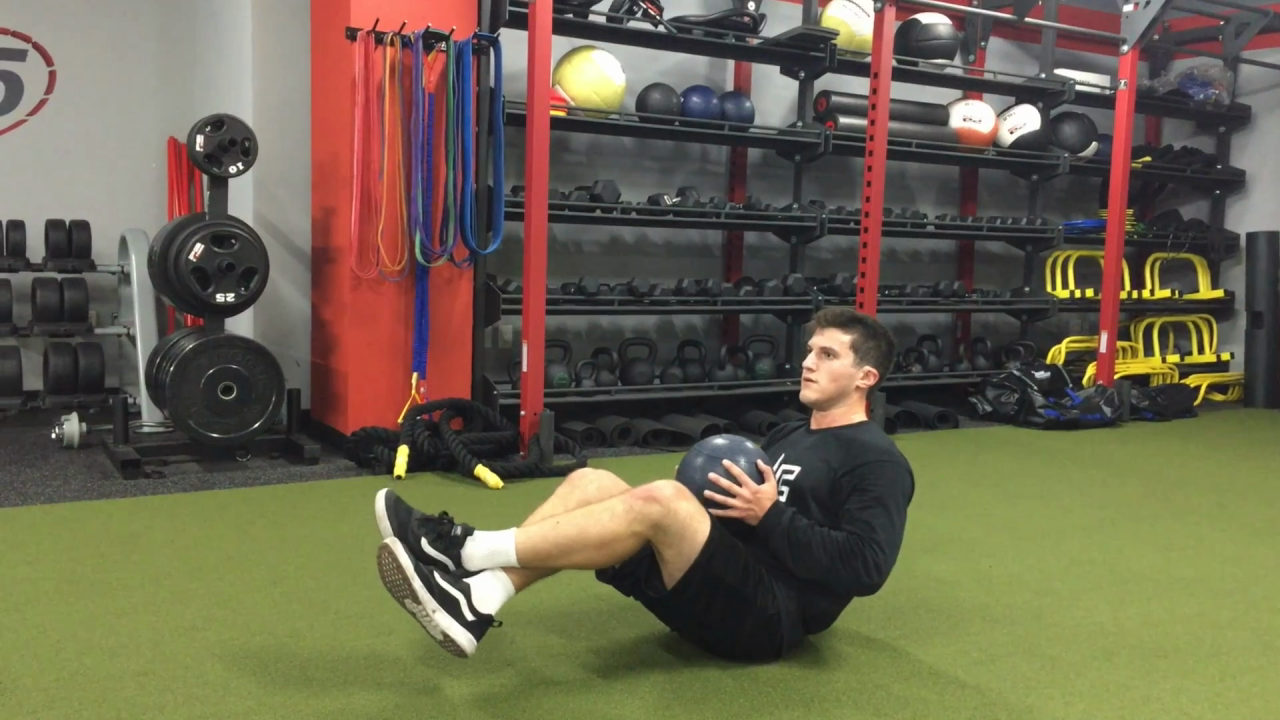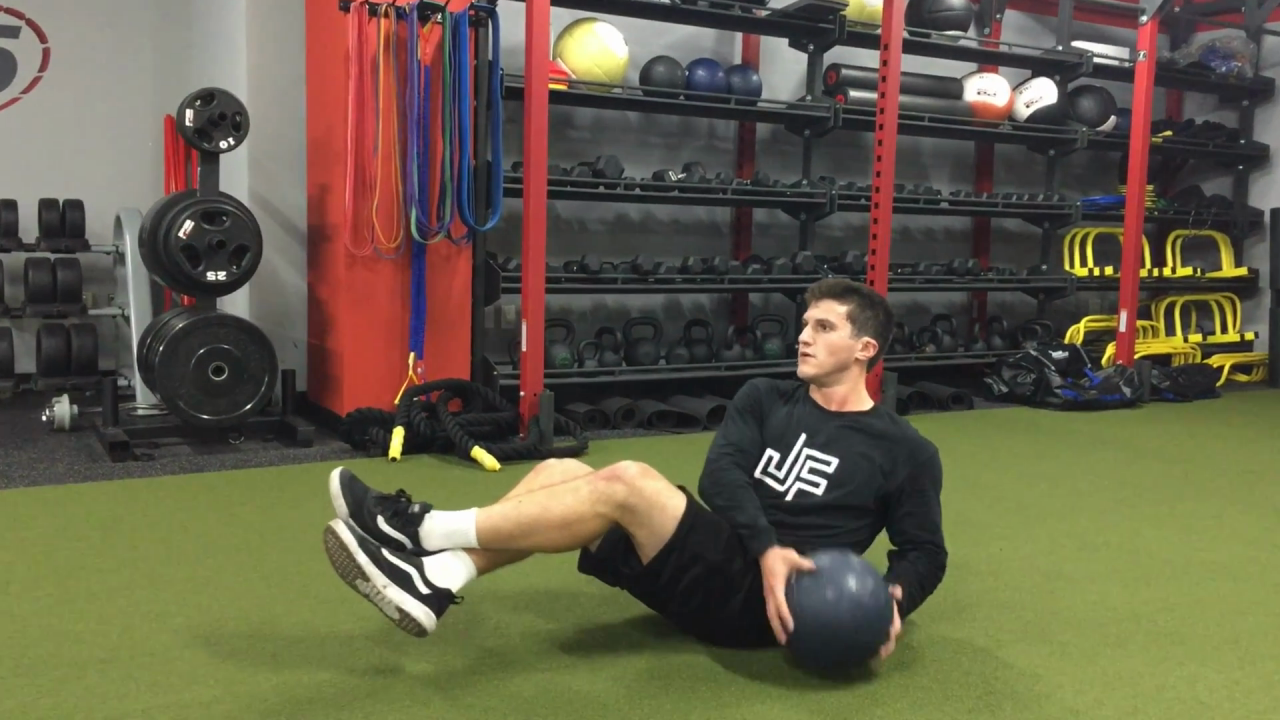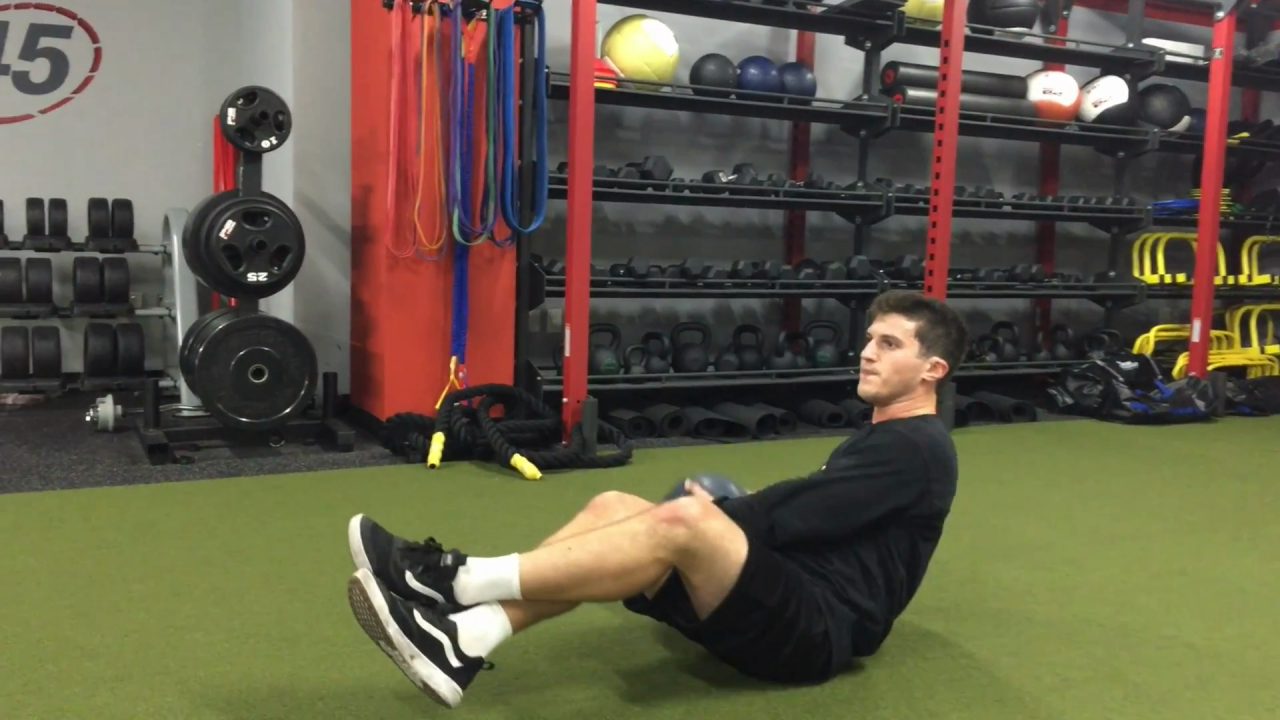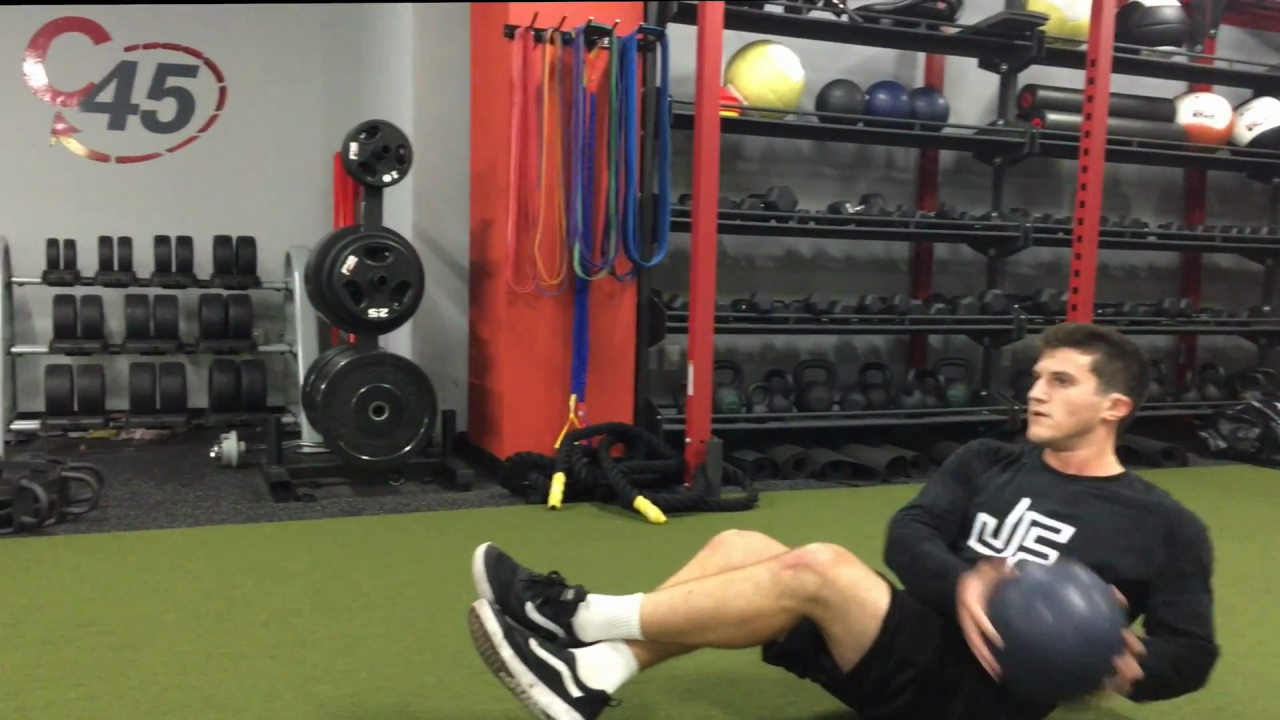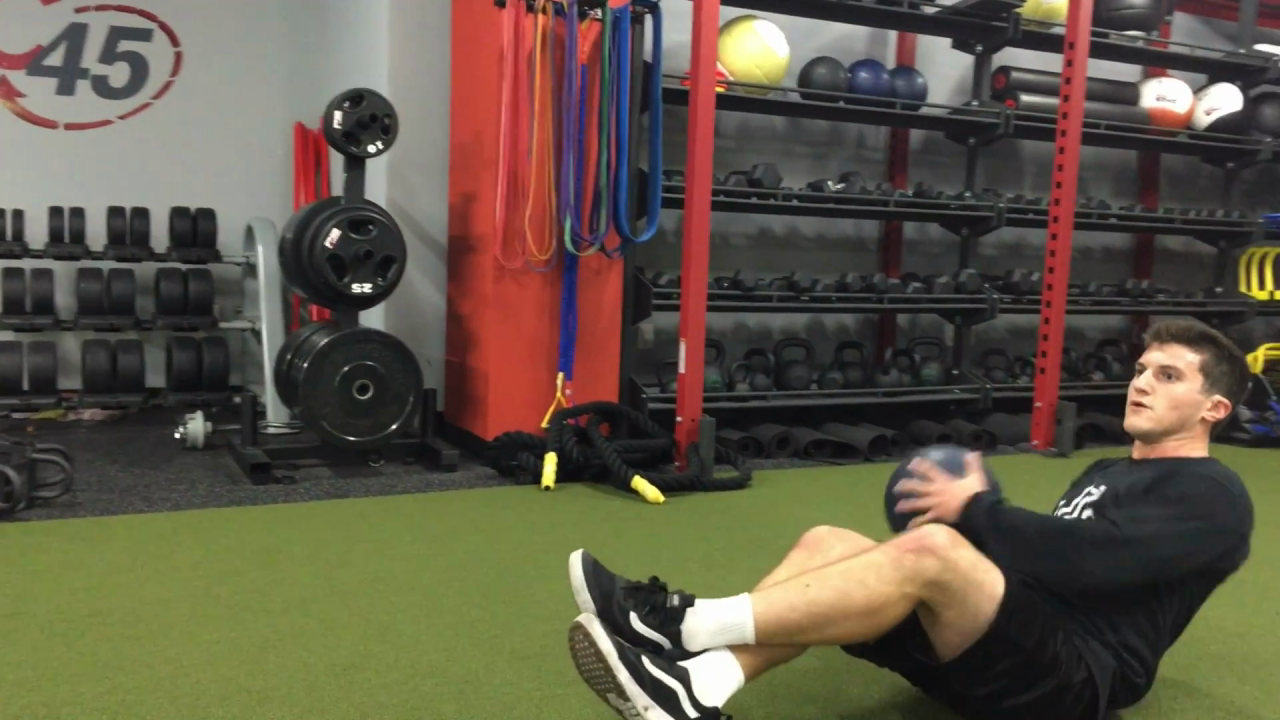
dt=1s
person 1, frame 1
left shoulder: (876, 462)
right shoulder: (787, 436)
left elbow: (864, 567)
left wrist: (771, 516)
right wrist: (712, 502)
left hip: (767, 615)
right hip: (716, 588)
left knee: (662, 500)
right knee: (590, 482)
left ankle: (471, 549)
right ankle: (474, 600)
person 1, frame 2
left shoulder: (905, 452)
right shoulder: (764, 399)
left elbow: (925, 553)
right elbow: (722, 475)
left wrist: (891, 601)
right wrist: (766, 546)
left hip: (750, 596)
right hip: (705, 563)
left knee: (628, 480)
right knee: (562, 470)
left ankle: (432, 529)
right ankle: (432, 580)
person 1, frame 3
left shoulder: (915, 449)
right shoulder: (883, 435)
left elbow: (799, 514)
left wrist: (715, 518)
right wrist: (731, 520)
left hip: (814, 629)
right hip: (777, 596)
left knee: (688, 517)
right knee: (616, 507)
left ankle: (467, 579)
right ankle: (462, 641)
person 1, frame 4
left shoulder: (1163, 527)
right shoulder: (988, 463)
left elbow: (1192, 650)
right elbow: (905, 537)
right wrist: (961, 582)
right hip: (927, 647)
left knee: (819, 567)
right knee: (738, 547)
left ankle: (589, 617)
person 1, frame 5
left shoulder: (1209, 494)
right shoulder: (1108, 471)
left elbow: (1090, 560)
left wrist: (979, 510)
right wrist: (977, 518)
right hip: (1002, 645)
left knee: (932, 547)
right knee: (829, 543)
left ankle: (691, 622)
